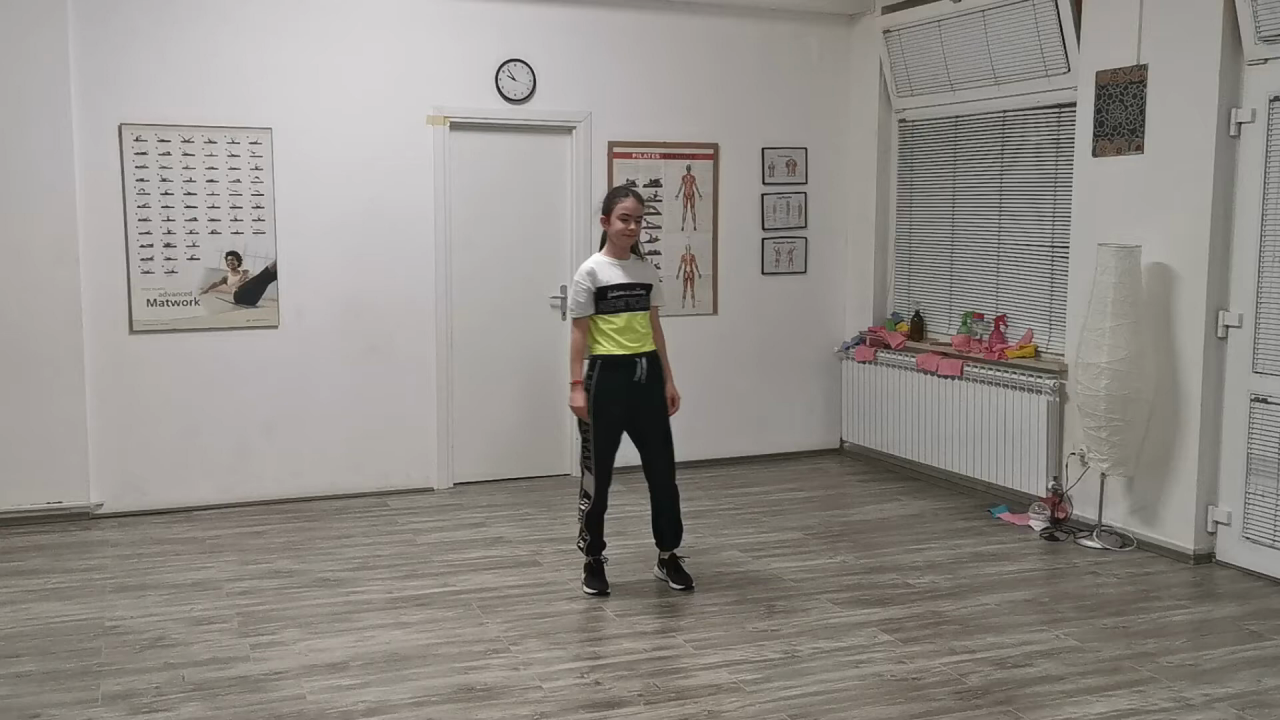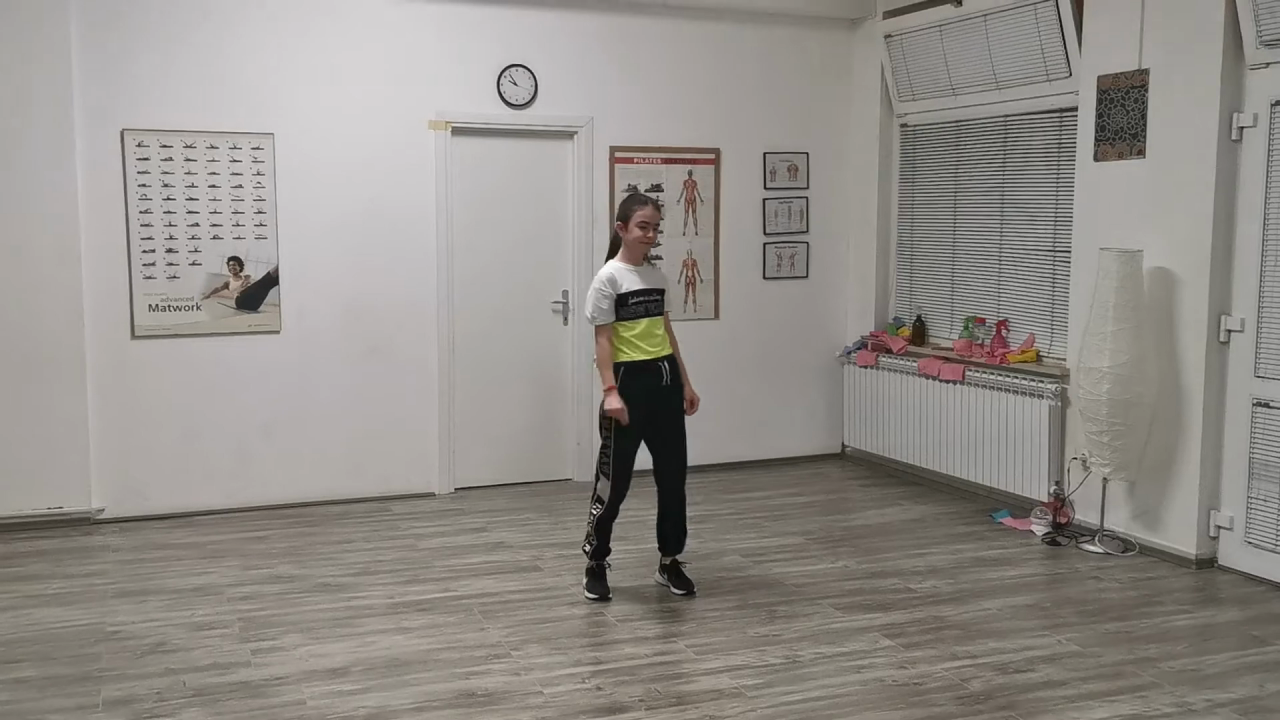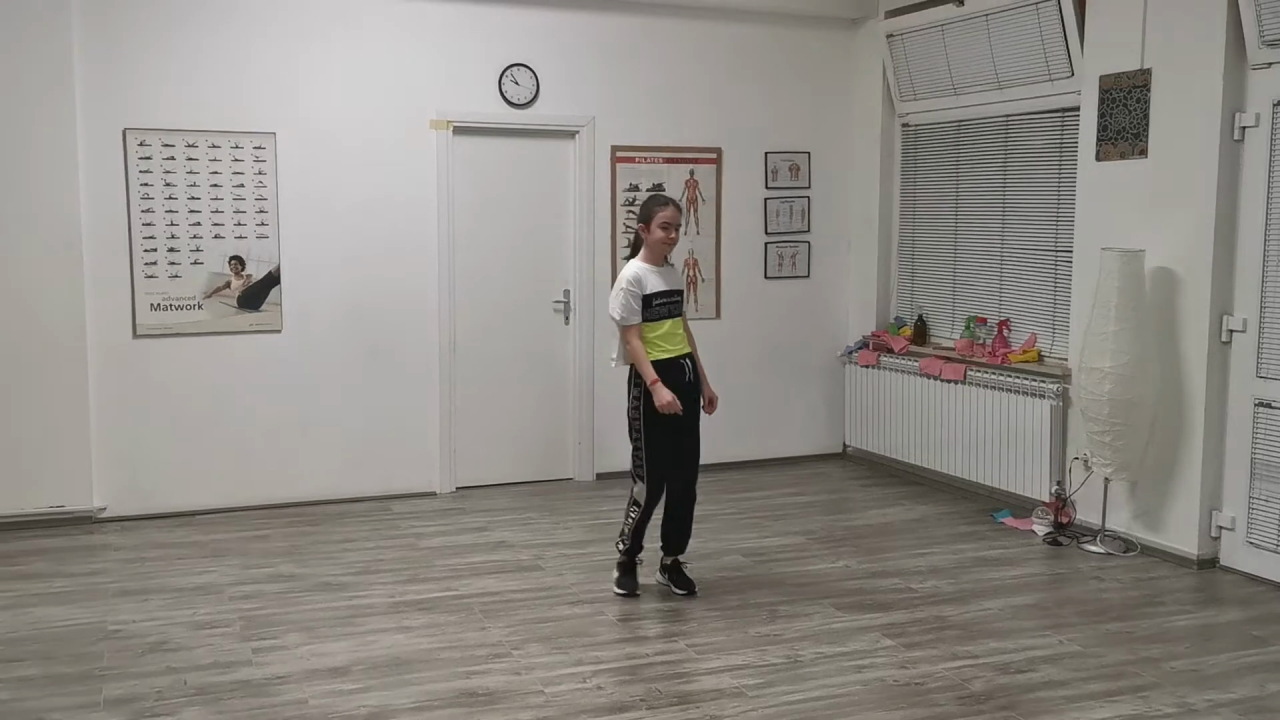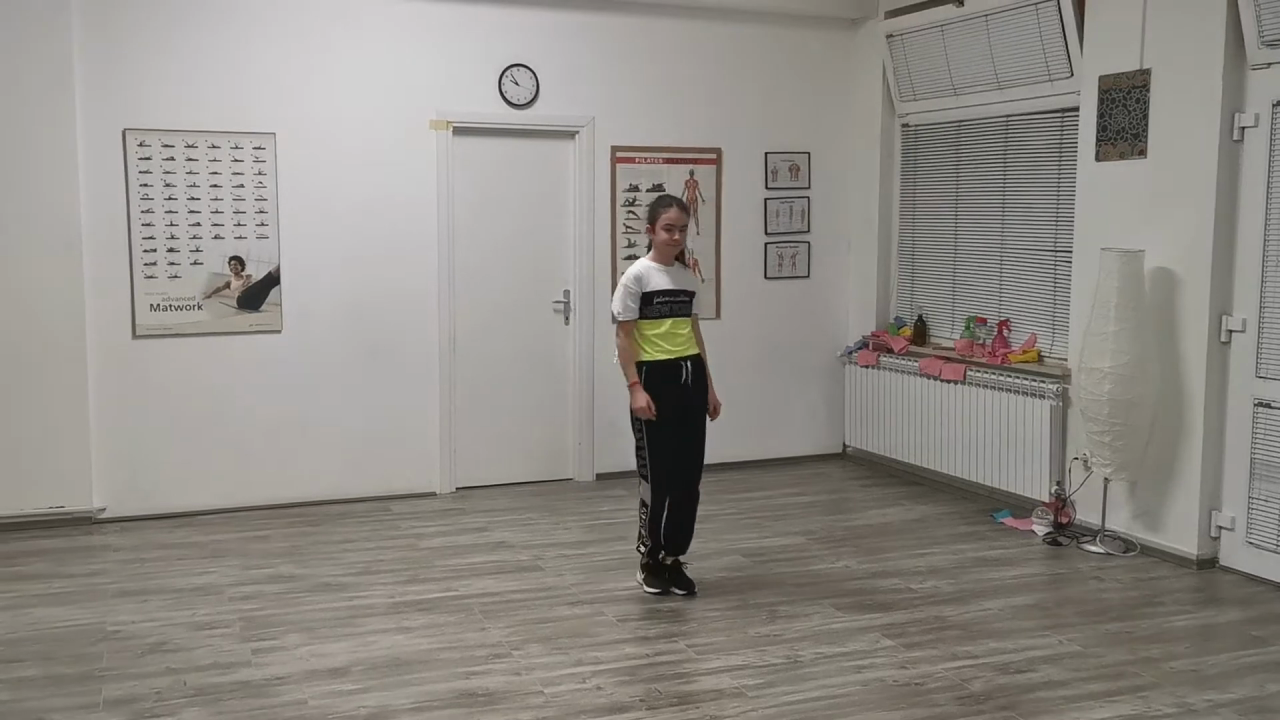
dt=0.3s
person 1, frame 1
left shoulder: (647, 271)
right shoulder: (591, 271)
left elbow: (654, 328)
right elbow: (580, 332)
left wrist: (668, 380)
right wrist: (577, 385)
left hip: (646, 374)
right hip: (607, 376)
left knee: (662, 468)
right knee: (598, 472)
left ankle: (668, 556)
right ankle: (593, 560)
person 1, frame 2
left shoulder: (657, 275)
right shoulder: (608, 278)
right elbow: (603, 340)
left wrist: (685, 382)
right wrist: (610, 391)
left hip: (666, 379)
right hip: (630, 381)
left knee: (673, 476)
right knee: (615, 478)
left ankle: (670, 561)
right ankle: (596, 564)
person 1, frame 3
left shoulder: (673, 274)
right shoulder: (632, 278)
right elbow: (632, 340)
left wrist: (703, 381)
right wrist: (655, 386)
left hip: (685, 377)
right hip: (651, 381)
left knee: (685, 476)
right knee: (651, 476)
left ankle: (672, 561)
right ankle: (627, 558)
person 1, frame 4
left shoulder: (688, 277)
right shoulder: (636, 276)
right elbow: (625, 336)
left wrist: (710, 386)
right wrist: (635, 388)
left hip: (691, 378)
right hip: (655, 378)
left knee: (688, 475)
right knee: (657, 474)
left ankle: (672, 559)
right ankle: (649, 560)
